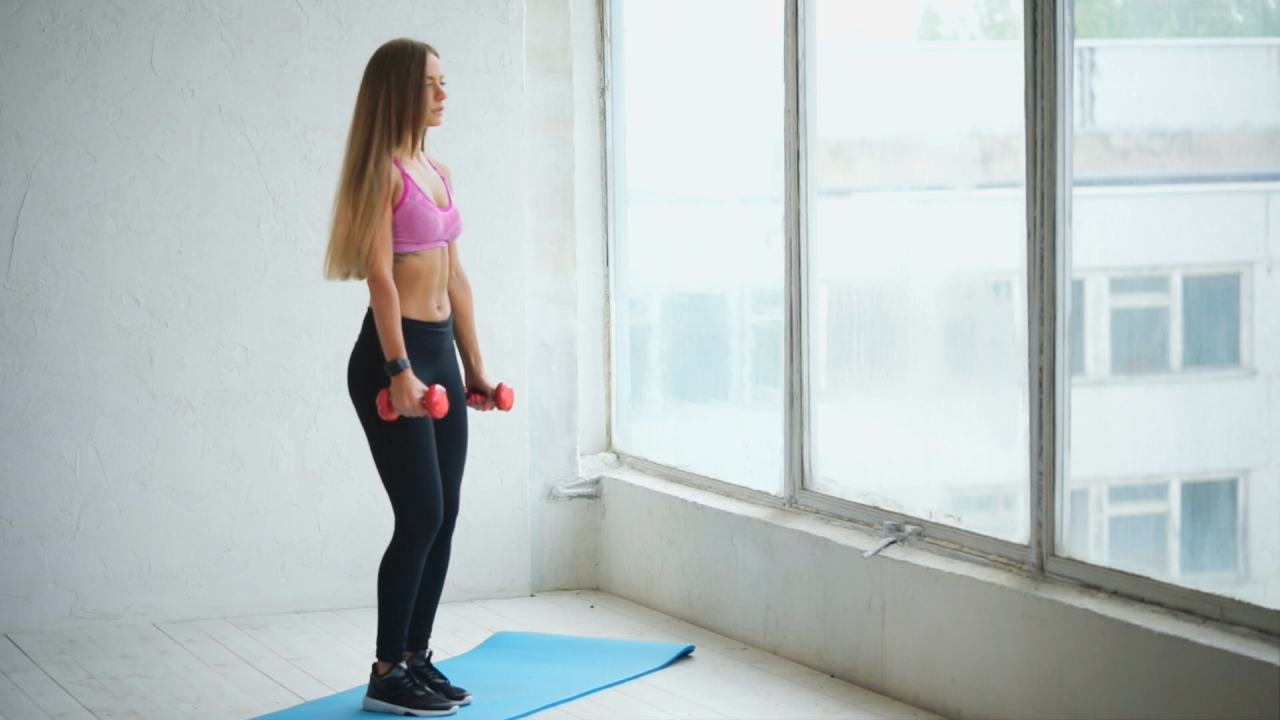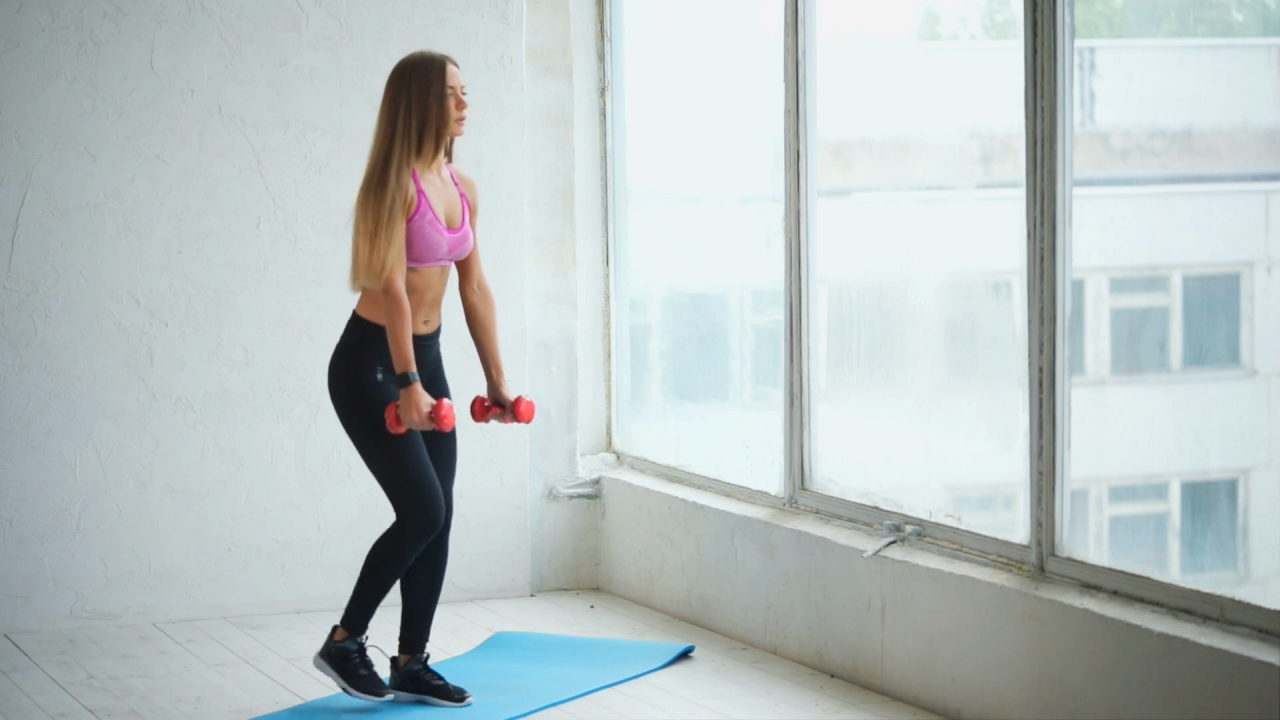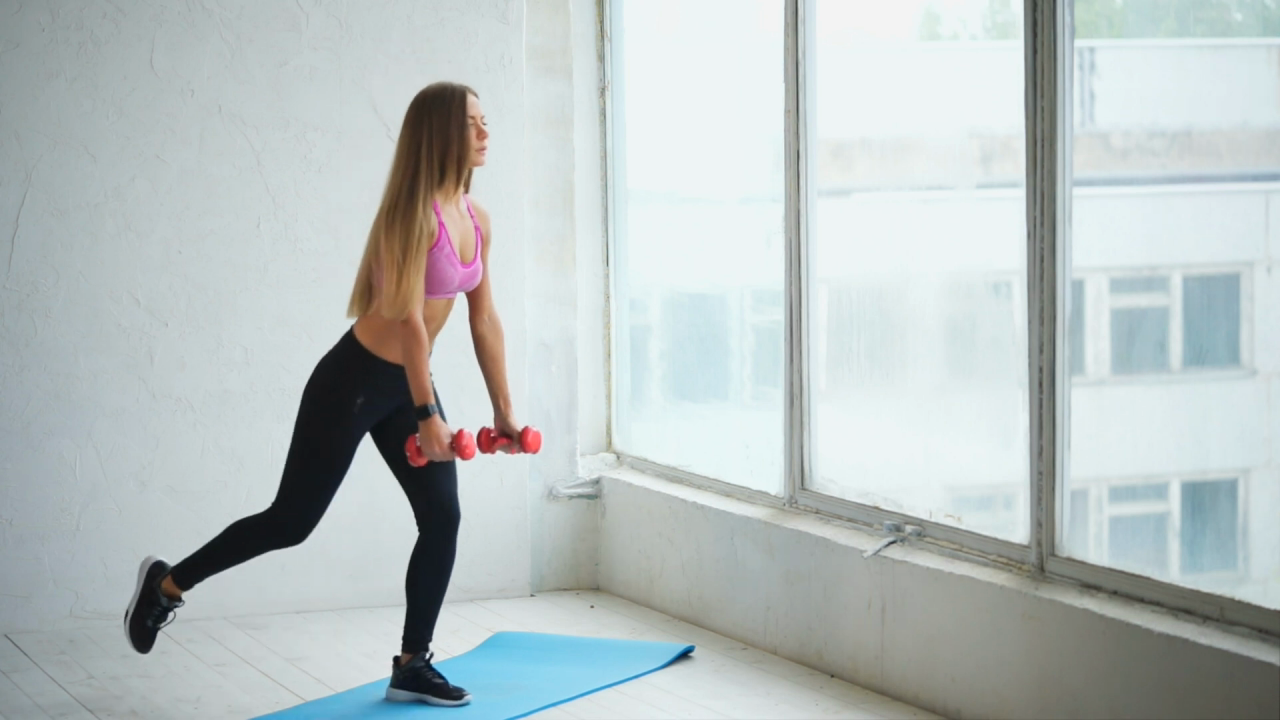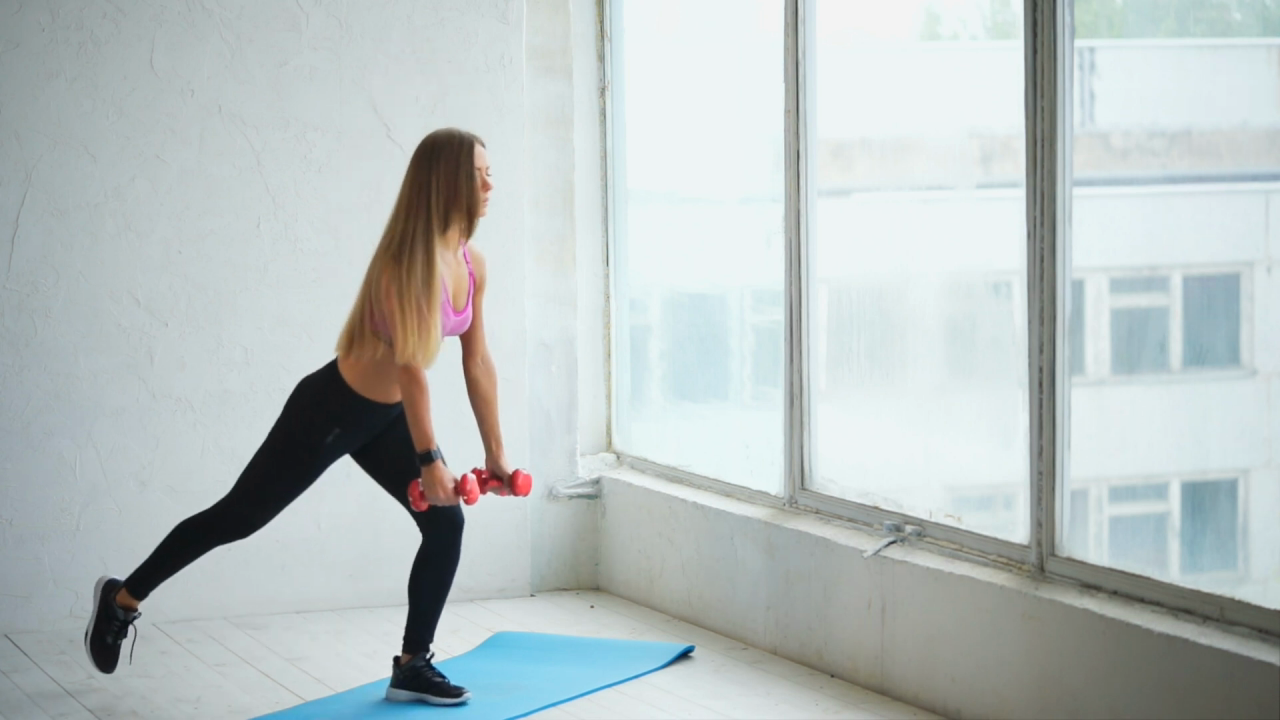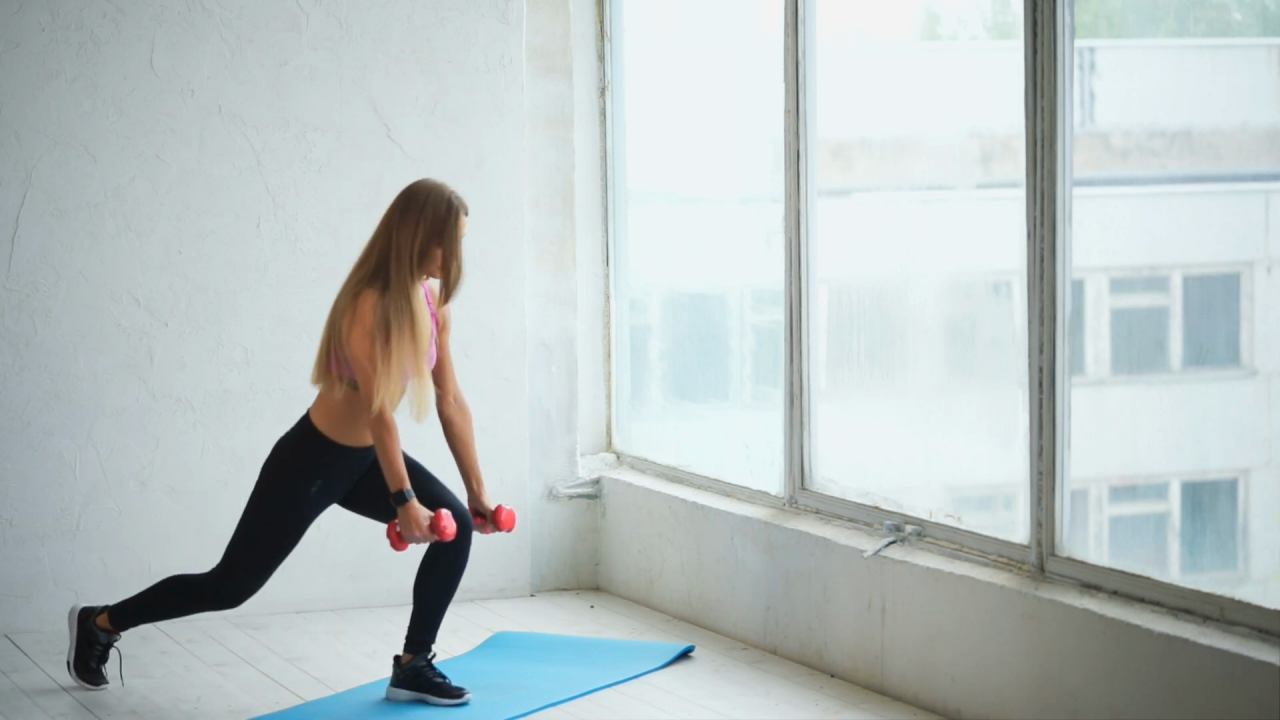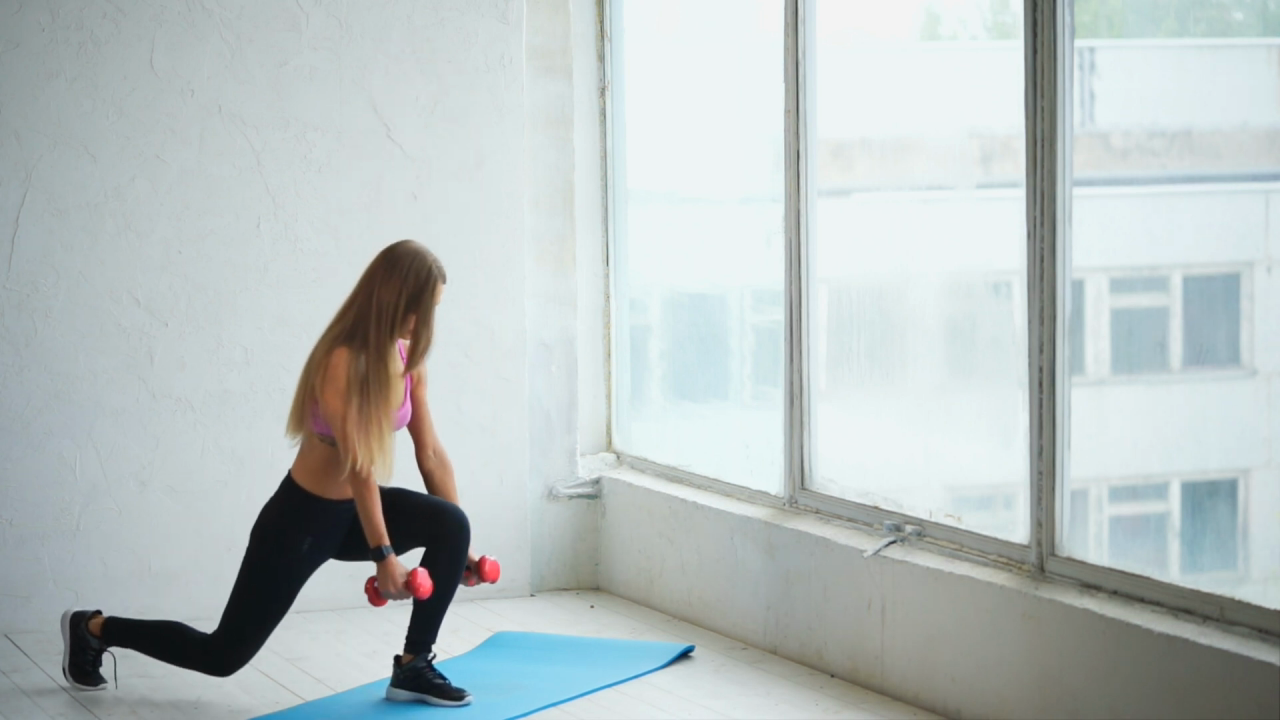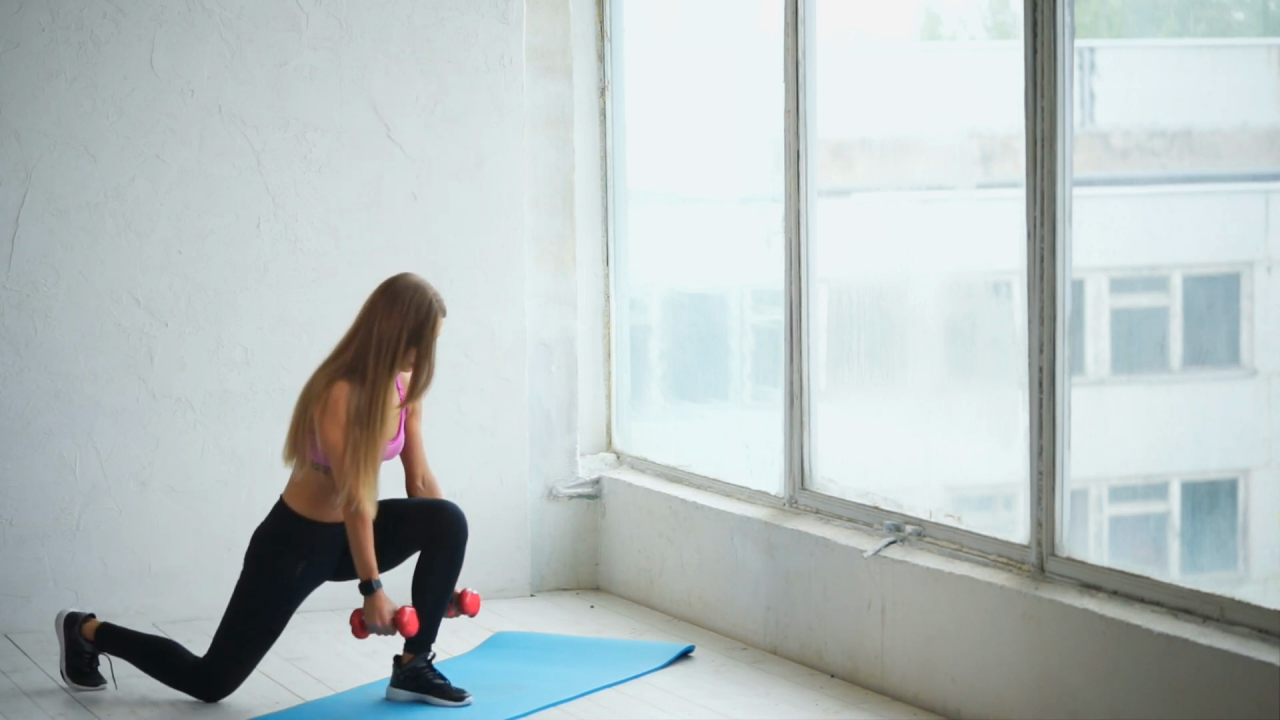
dt=0.5s
person 1, frame 1
left shoulder: (437, 171)
right shoulder: (379, 173)
right elbow: (380, 277)
left wrist: (473, 368)
right wrist: (398, 371)
left hip: (438, 353)
right hip: (392, 358)
left knee: (443, 518)
right knee: (419, 519)
left ankle: (415, 658)
person 1, frame 2
left shoulder: (462, 184)
right shoulder: (392, 184)
left elbow: (475, 290)
right elbow: (391, 289)
left wrist: (497, 380)
right wrist: (407, 386)
left hip: (424, 357)
right hip: (367, 362)
left knee: (437, 516)
right knee: (423, 512)
left ankle: (412, 666)
right ankle: (342, 642)
person 1, frame 3
left shoulder: (477, 218)
right shoulder: (413, 216)
left elbow: (485, 319)
right elbow: (408, 320)
left wrist: (503, 411)
right wrist: (427, 416)
left hip: (404, 383)
right hip: (352, 382)
left knee: (443, 520)
right knee: (294, 520)
left ankle: (412, 664)
right ankle: (168, 583)
person 1, frame 4
left shoulder: (473, 263)
right shoulder: (408, 260)
left elbow: (477, 362)
right elbow: (410, 366)
left wrist: (495, 453)
right wrist: (429, 459)
left hip: (384, 416)
right hip: (330, 409)
left knee: (447, 522)
right knee: (235, 518)
left ankle: (412, 667)
right ankle: (121, 598)
person 1, frame 5
left shoulder: (434, 303)
right shoulder: (369, 304)
left elbow: (451, 401)
right elbow: (379, 410)
left wrist: (477, 490)
right wrist: (404, 500)
left hip: (363, 459)
right hip: (311, 461)
left knee: (456, 526)
right knee: (231, 585)
left ankle: (413, 665)
right ankle: (99, 624)
person 1, frame 6
left shoulder: (408, 359)
right shoulder: (341, 361)
left elbow: (431, 453)
right elbow: (358, 467)
left wrist: (461, 547)
right wrist: (382, 555)
left hip: (350, 511)
right hip: (301, 517)
left knee: (449, 525)
right knee: (223, 655)
left ankle: (413, 667)
right ankle: (90, 629)
person 1, frame 7
left shoulder: (406, 388)
right shoulder: (340, 394)
left elbow: (420, 480)
right elbow: (353, 499)
left wrist: (447, 575)
right wrist: (372, 588)
left hip: (344, 534)
right hip: (294, 542)
left knee: (448, 521)
right knee: (211, 682)
left ankle: (413, 667)
right ankle: (86, 632)
